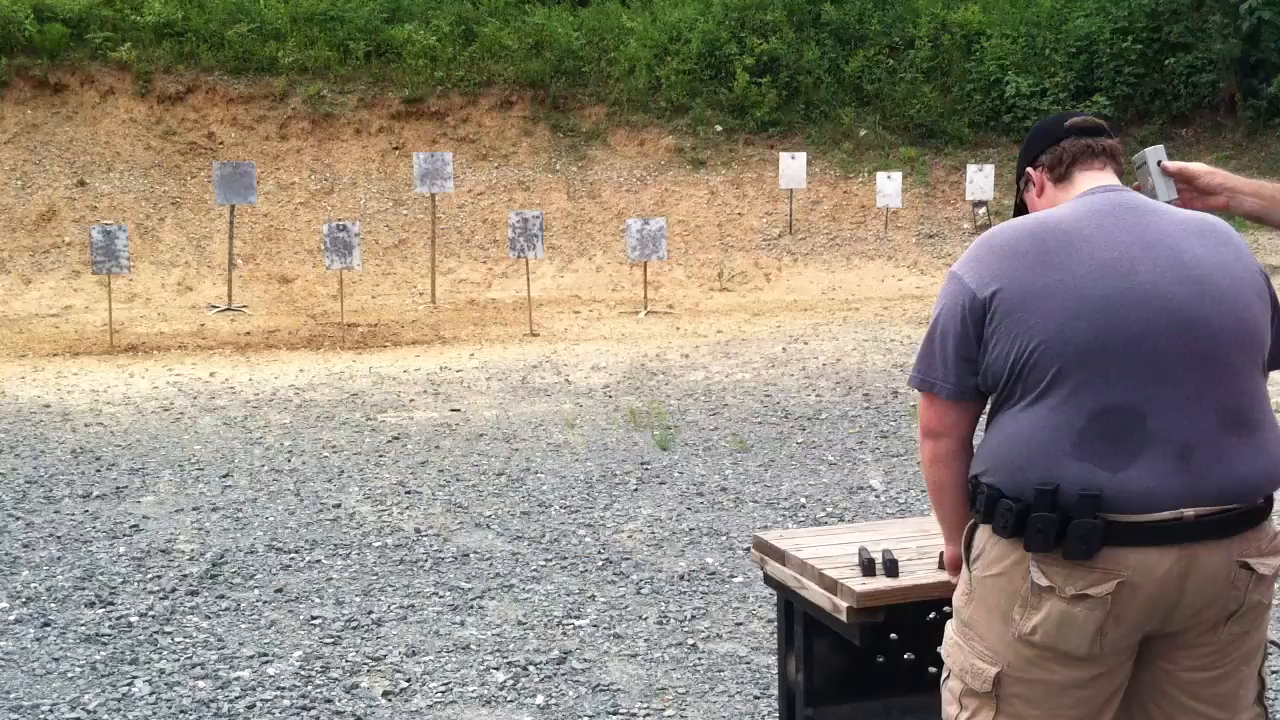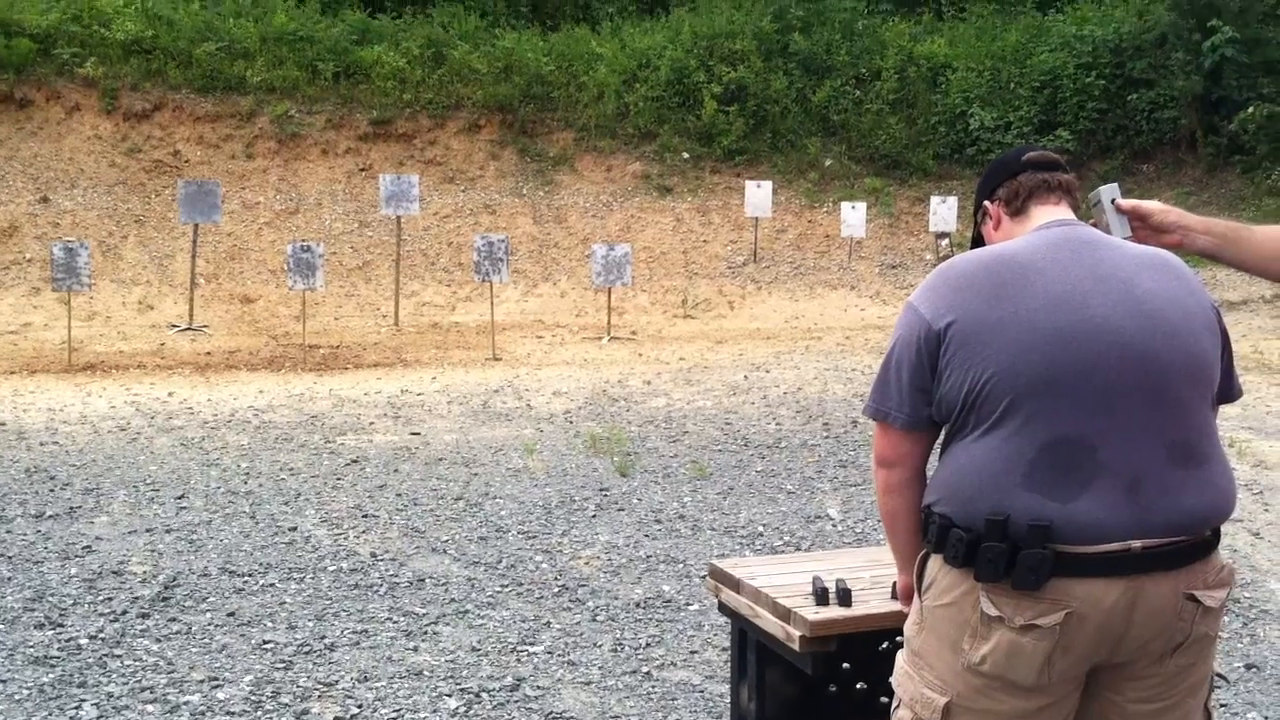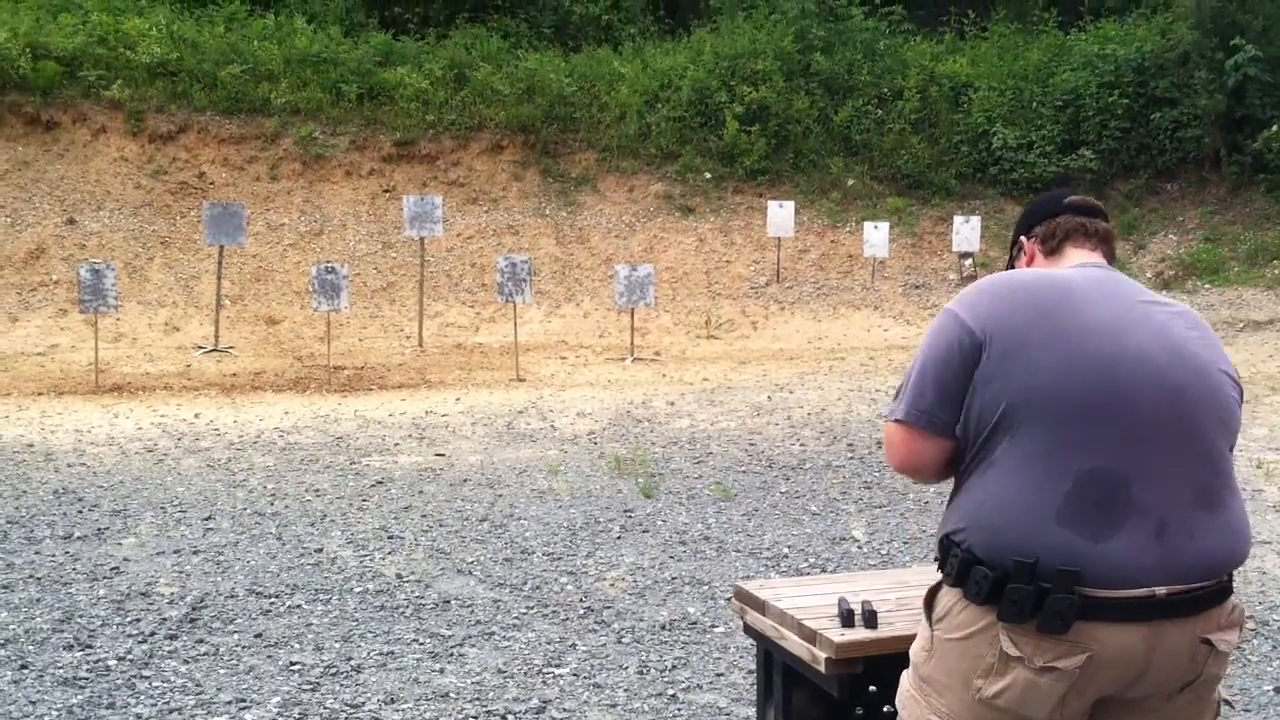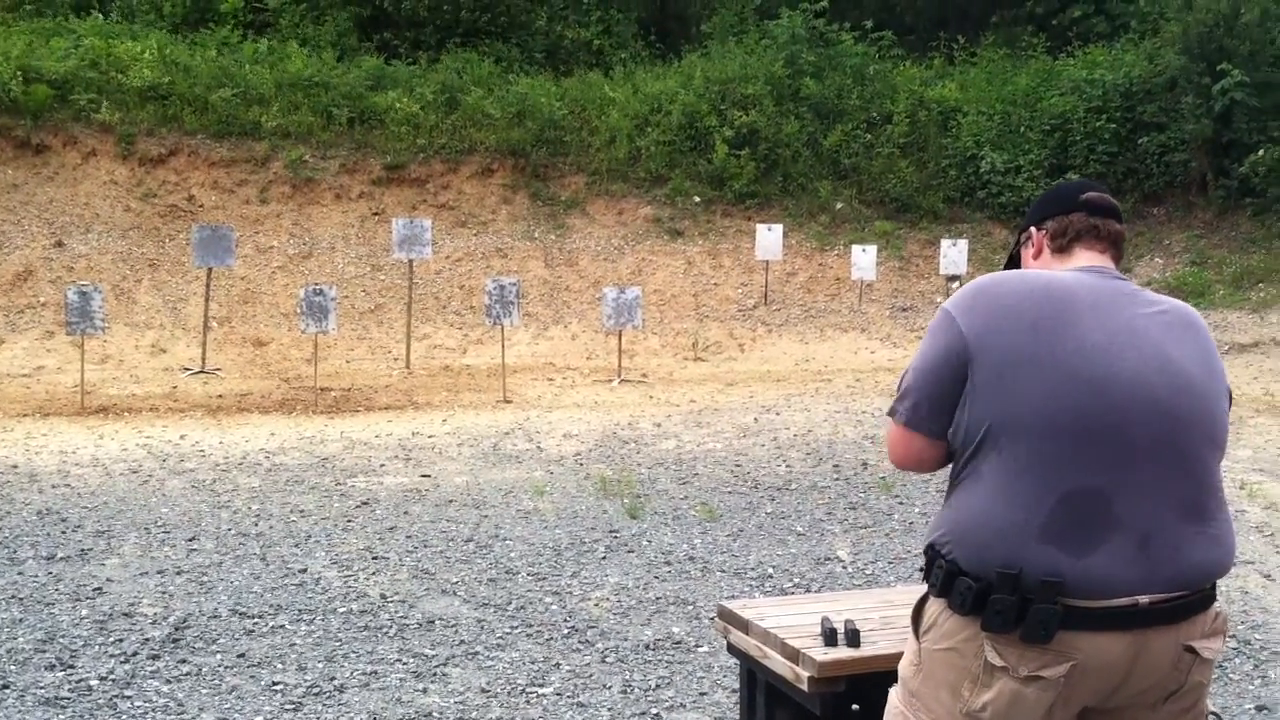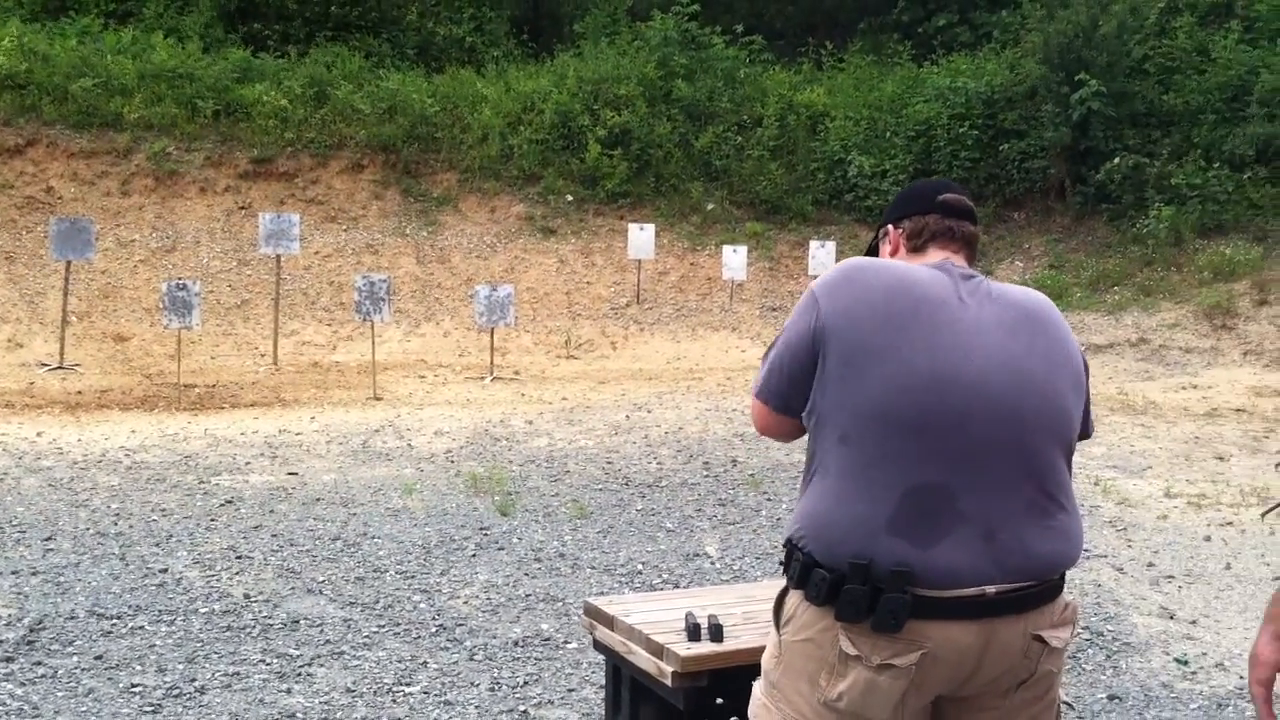
dt=0.7s
person 1, frame 1
left shoulder: (999, 257)
right shoulder: (1230, 247)
left elbow: (942, 433)
left wrist: (959, 541)
left hip: (1061, 565)
right hip: (1228, 556)
person 1, frame 2
left shoulder: (954, 288)
right shoulder: (1182, 282)
left elbow: (896, 462)
right elbow: (1189, 433)
left wrist: (914, 571)
left hip: (1012, 596)
right hip: (1175, 586)
person 1, frame 3
left shoulder: (994, 303)
right shoulder: (1196, 333)
left elbow: (908, 451)
right elbow: (1196, 468)
left hip: (1027, 628)
right hip: (1186, 626)
person 1, frame 4
left shoulder: (990, 303)
right shoulder: (1191, 330)
left elbow: (910, 451)
right elbow: (1184, 464)
left hip: (1013, 637)
right hip: (1169, 635)
person 1, frame 5
left shoulder: (850, 287)
right shoulder: (1044, 317)
left elbow: (771, 420)
right elbow: (1065, 443)
left hip: (868, 626)
right hip: (1022, 625)
